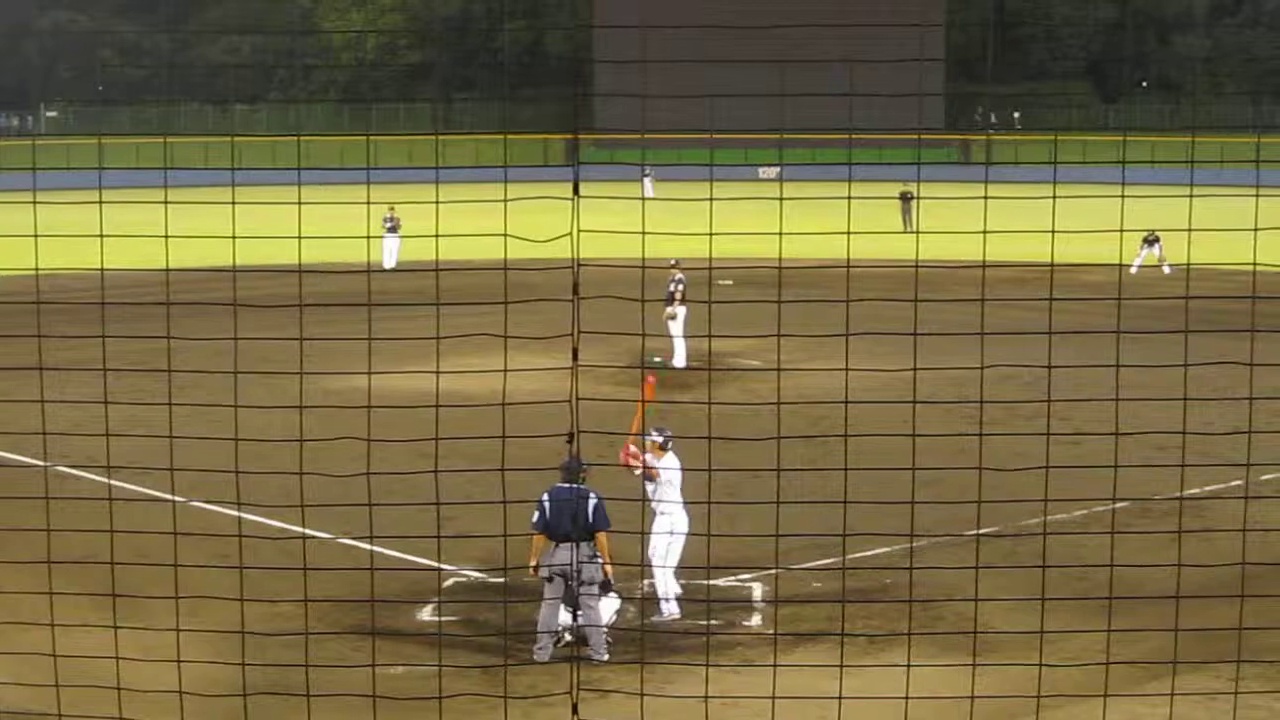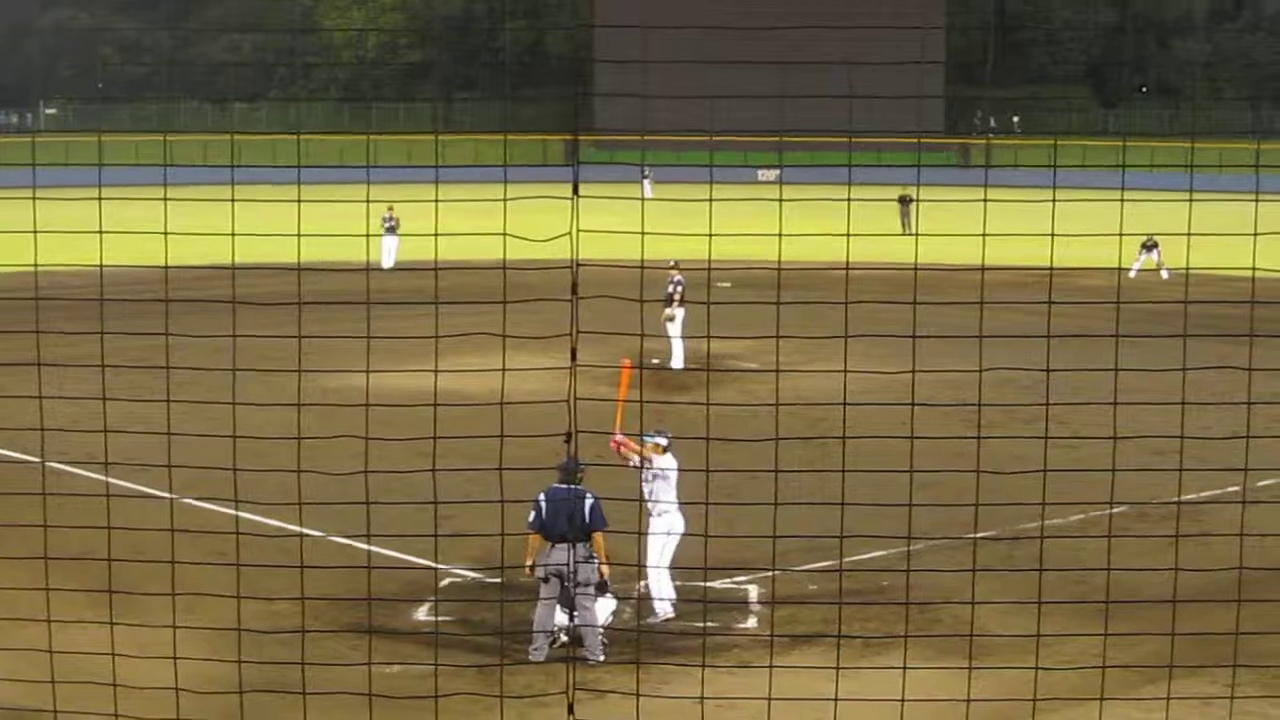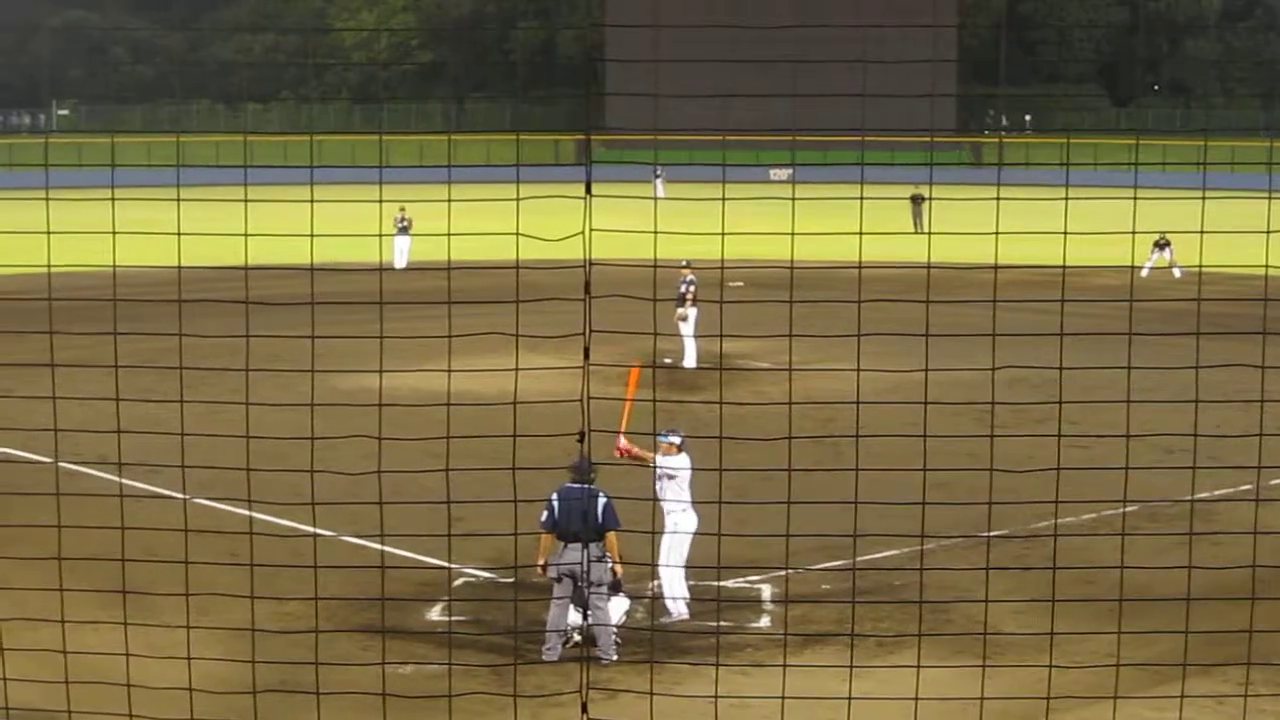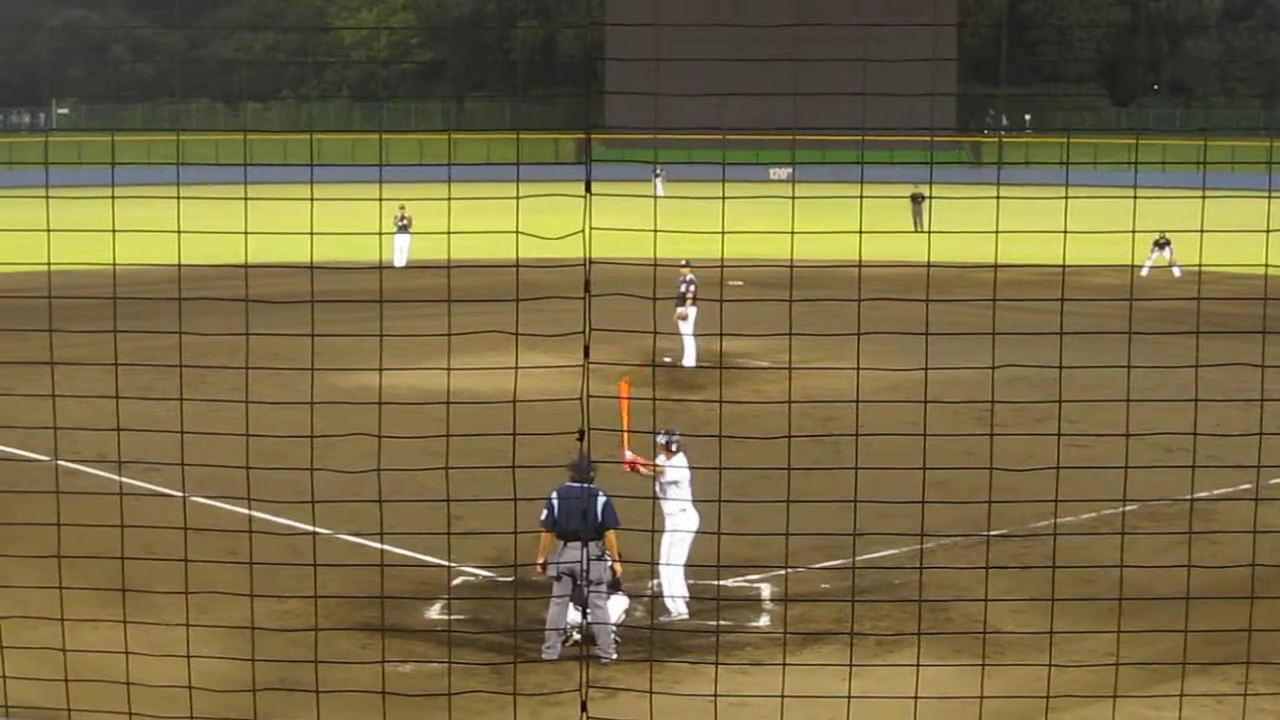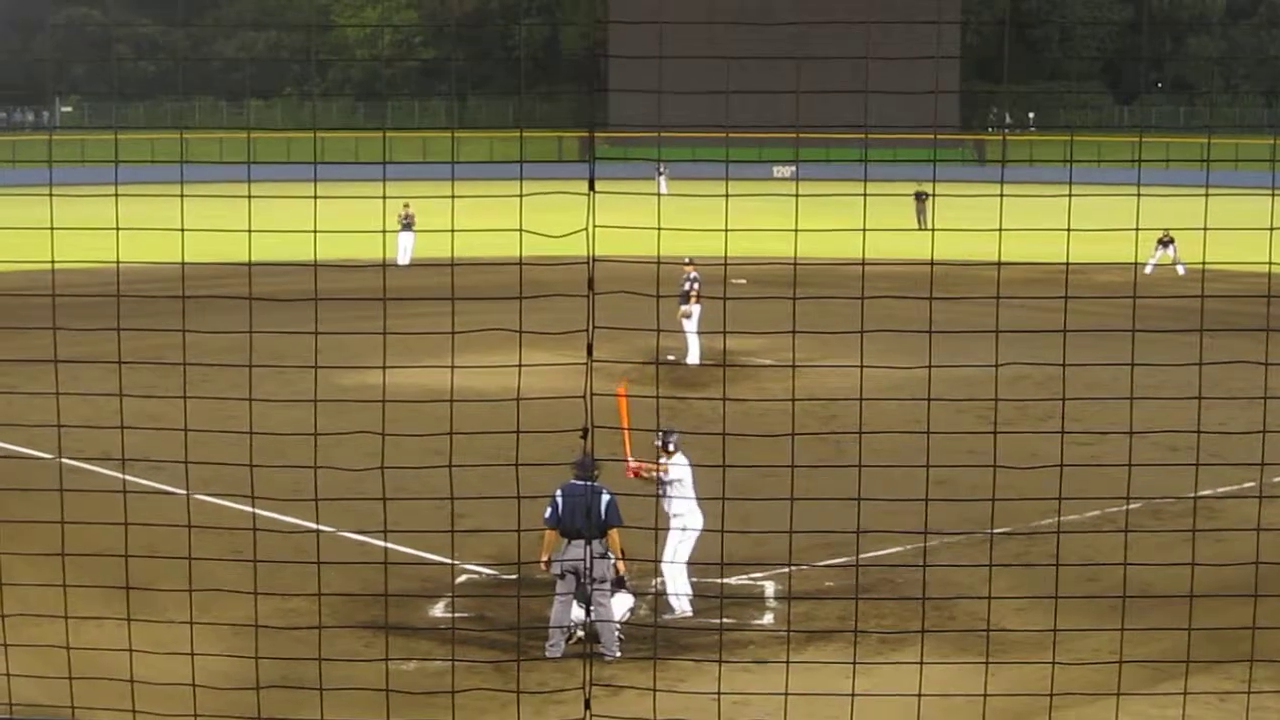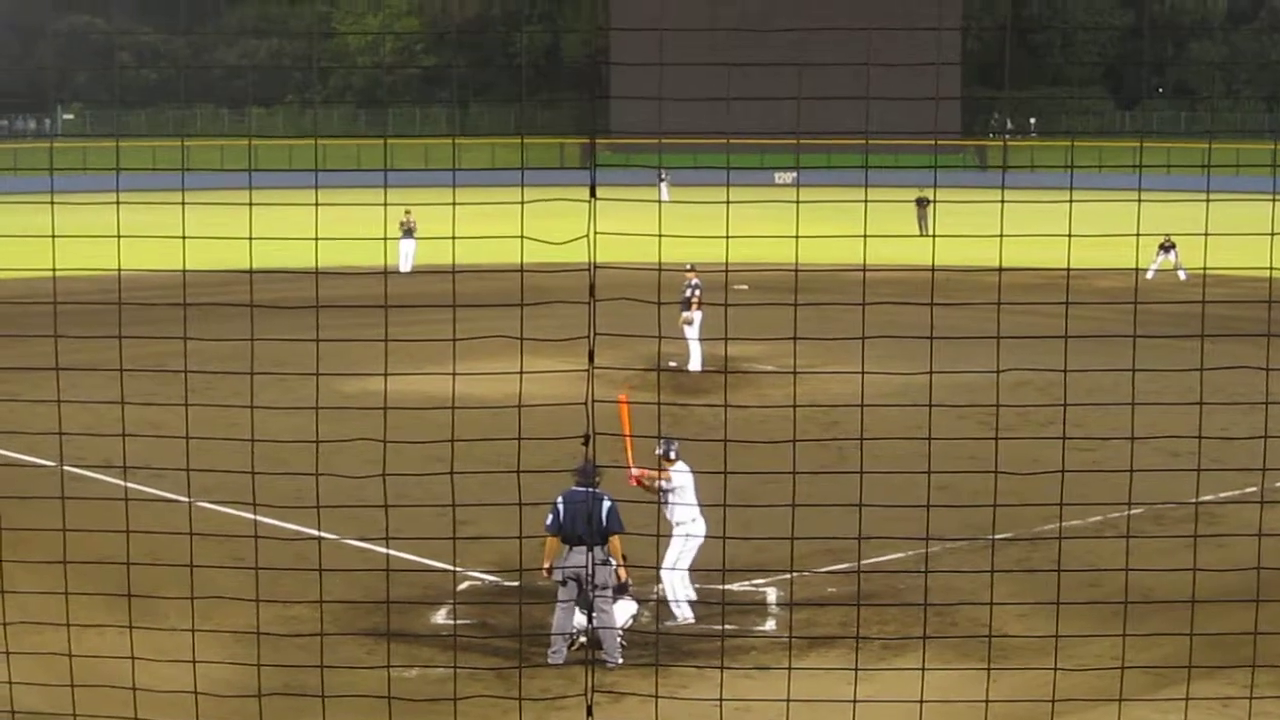
dt=0.3s
person 1, frame 1
left shoulder: (548, 496)
right shoulder: (591, 497)
left elbow: (538, 532)
right elbow: (600, 533)
left wrist: (534, 559)
right wrist: (606, 561)
left hip: (556, 554)
right hip: (584, 555)
left knee: (550, 603)
right knee: (590, 604)
left ankle: (542, 652)
right ankle: (598, 652)
person 1, frame 2
left shoulder: (545, 496)
right shoulder: (588, 498)
left elbow: (534, 532)
right elbow: (597, 534)
left wrist: (530, 558)
right wrist: (603, 562)
left hip: (553, 554)
right hip: (580, 555)
left knee: (546, 603)
right knee: (586, 605)
left ankle: (538, 652)
right ankle: (594, 653)
person 1, frame 3
left shoulder: (557, 496)
right shoulder: (601, 498)
left elbow: (547, 532)
right elbow: (610, 533)
left wrist: (542, 558)
right wrist: (616, 561)
left hip: (565, 555)
right hip: (593, 556)
left knee: (559, 603)
right knee: (599, 605)
left ankle: (551, 652)
right ankle: (607, 653)
person 1, frame 4
left shoulder: (557, 495)
right shoulder: (600, 497)
left elbow: (547, 531)
right elbow: (609, 532)
left wrist: (541, 557)
right wrist: (615, 560)
left hip: (565, 553)
right hip: (592, 554)
left knee: (558, 602)
right knee: (598, 603)
left ankle: (551, 650)
right ankle: (606, 651)
person 1, frame 5
left shoulder: (561, 493)
right shoulder: (604, 495)
left elbow: (551, 529)
right elbow: (612, 531)
left wrist: (545, 555)
right wrist: (618, 558)
left hip: (569, 551)
right hip: (596, 552)
left knee: (562, 600)
right knee: (602, 601)
left ankle: (554, 648)
right ankle: (610, 650)
person 1, frame 6
left shoulder: (562, 499)
right shoulder: (605, 501)
left elbow: (552, 535)
right elbow: (613, 537)
left wrist: (547, 562)
right wrist: (620, 565)
left hip: (570, 557)
right hip: (597, 559)
left knee: (564, 607)
right knee: (604, 608)
left ankle: (556, 655)
right ankle: (612, 656)
person 2, frame 1
left shoulder: (671, 462)
right shoulder: (650, 458)
left elbow: (657, 475)
right elbow: (637, 468)
left wrist: (639, 457)
right wrist: (631, 458)
left hip: (673, 518)
right hip: (662, 517)
left knee: (662, 564)
right knee: (655, 556)
left ankle: (670, 610)
right ankle: (671, 589)
person 2, frame 2
left shoulder: (668, 462)
right shoulder: (650, 459)
left elbow: (648, 457)
right elbow: (630, 456)
left wrist: (626, 442)
right wrist: (619, 447)
left hip: (668, 520)
right hip: (657, 518)
left knee: (655, 565)
right knee: (659, 563)
left ankle: (664, 609)
right ankle: (667, 599)
person 2, frame 3
left shoulder: (680, 462)
right shoulder: (670, 458)
left elbow: (653, 459)
right elbow: (648, 459)
left wrist: (630, 447)
right wrist: (627, 452)
left hip: (679, 519)
right hip: (678, 517)
left knee: (667, 565)
right knee: (675, 562)
left ankle: (678, 610)
right ankle: (681, 599)
person 2, frame 4
left shoulder: (679, 465)
right shoulder: (664, 459)
left elbow: (658, 470)
right elbow: (649, 472)
left wrist: (635, 459)
right wrist: (635, 467)
left hip: (680, 519)
right hip: (679, 518)
left knee: (668, 565)
right knee: (674, 562)
left ankle: (678, 610)
right ankle: (680, 596)
person 2, frame 5
left shoulder: (680, 464)
right shoulder: (666, 461)
left elbow: (661, 469)
right elbow: (654, 477)
left wrist: (638, 464)
right wrist: (638, 473)
left hip: (686, 519)
right hip: (681, 518)
left knee: (670, 563)
right knee: (677, 560)
left ankle: (682, 607)
right ankle: (684, 594)
person 2, frame 6
left shoulder: (681, 471)
right shoulder: (668, 471)
left elbow: (663, 476)
right elbow: (656, 489)
left wrist: (641, 472)
right wrist: (640, 481)
left hip: (689, 528)
right hip: (682, 527)
left knee: (669, 570)
right knee: (676, 566)
left ankle: (684, 614)
right ankle: (687, 595)
